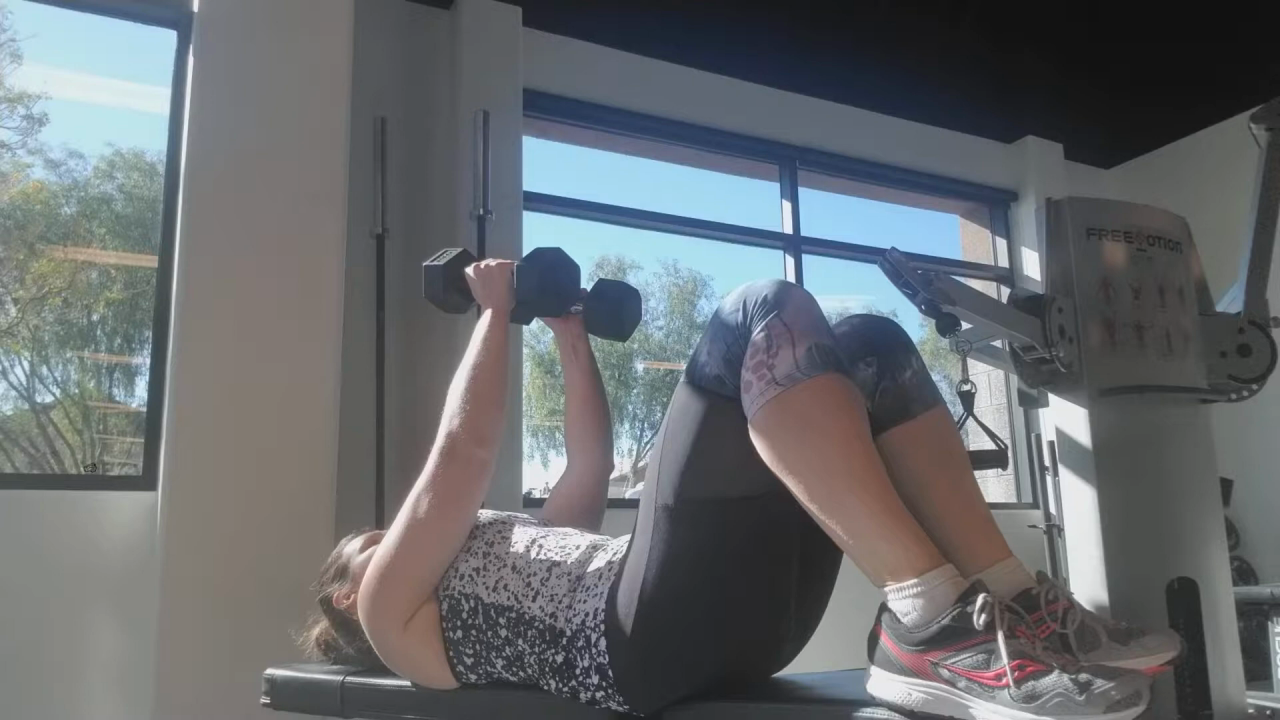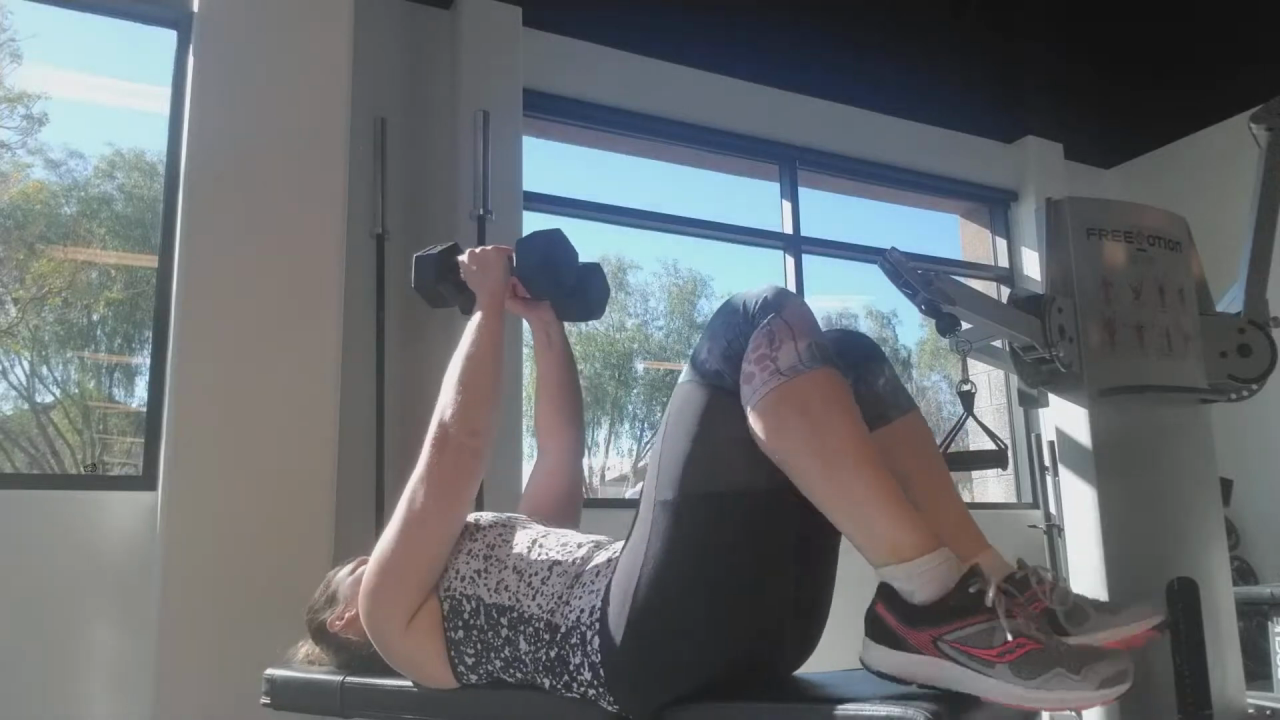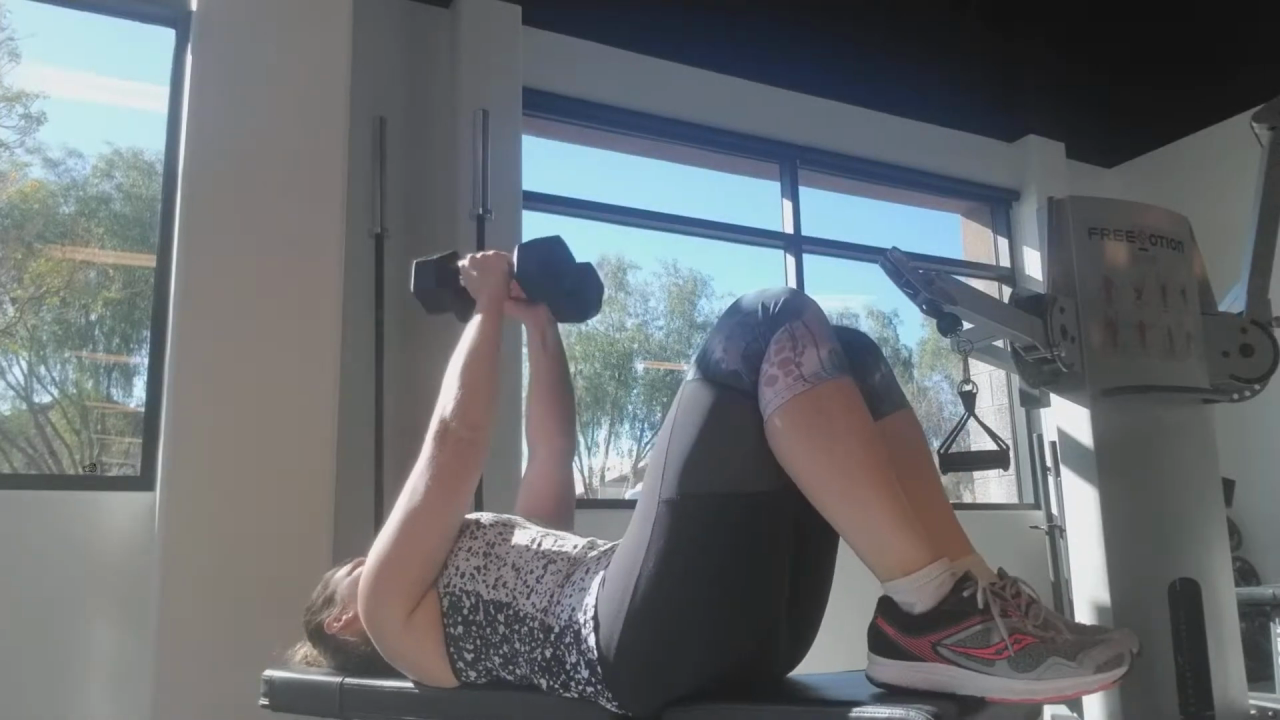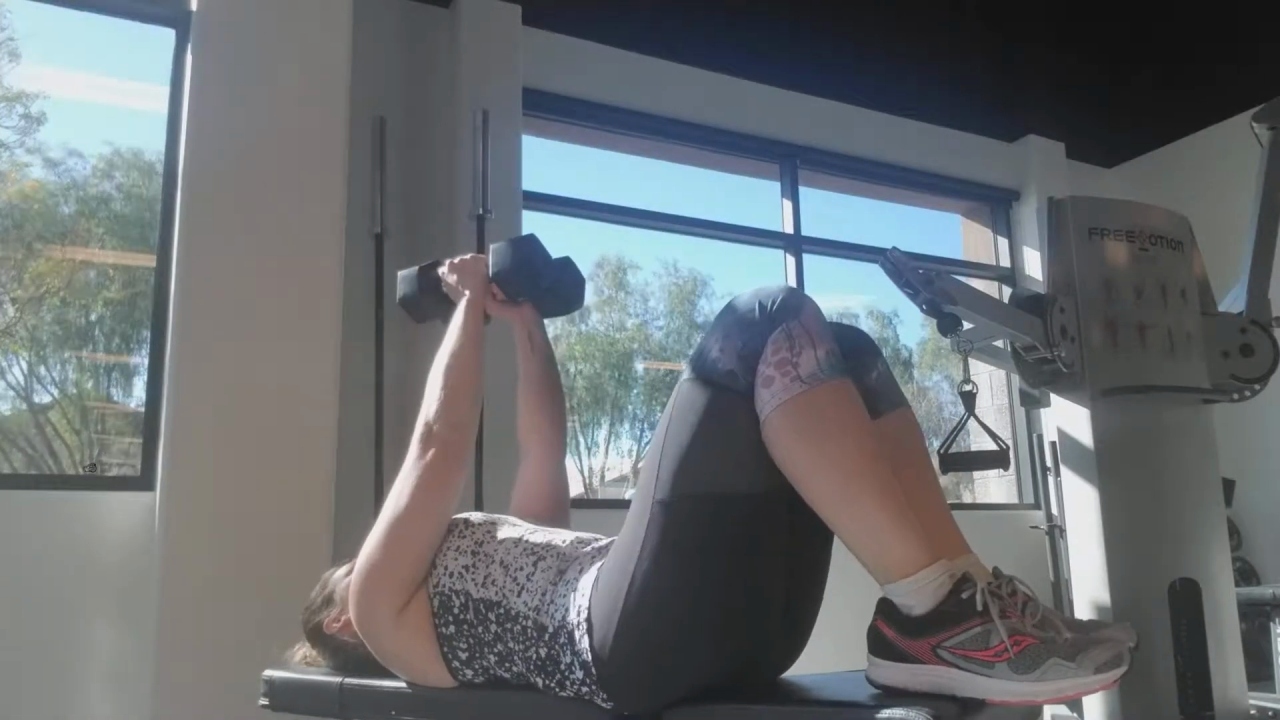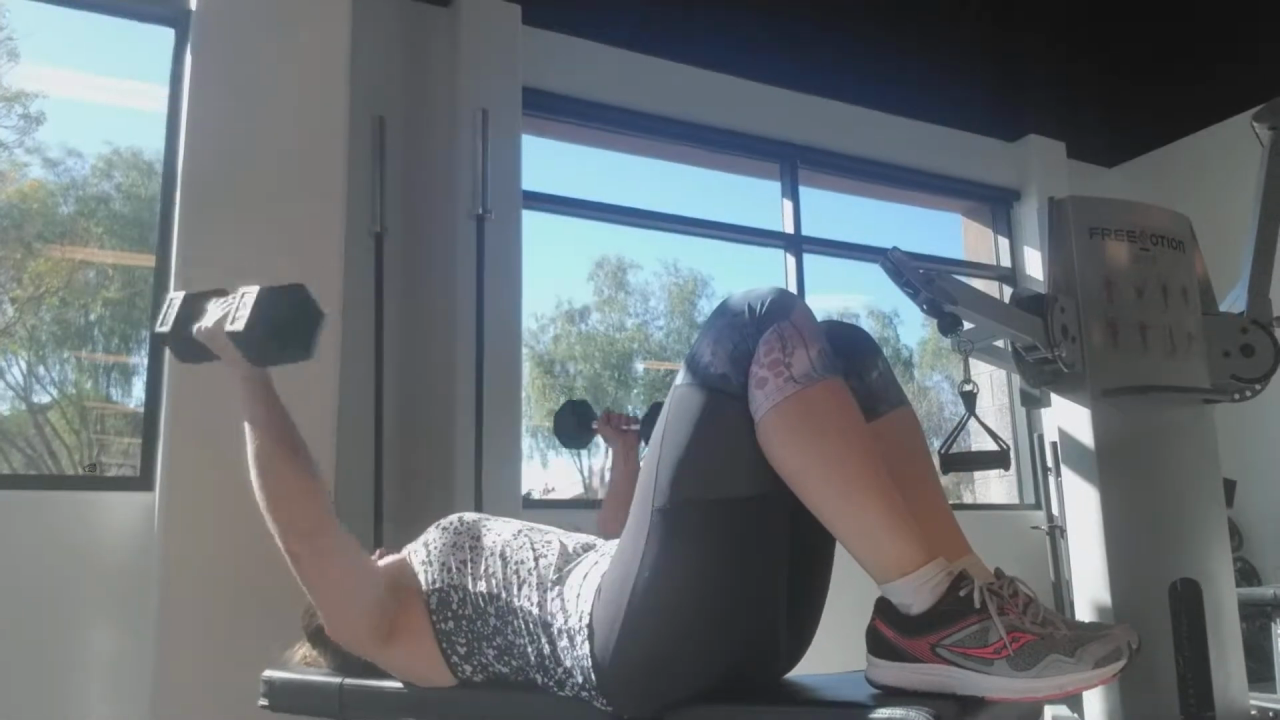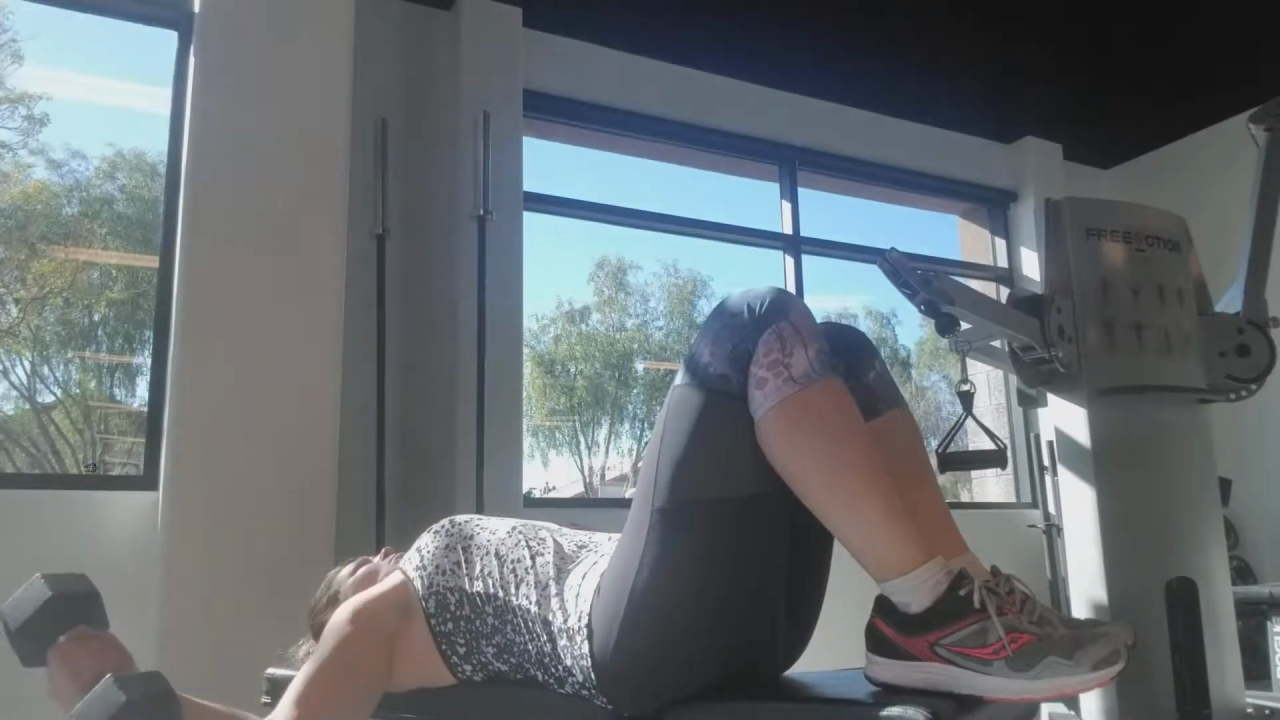
dt=0.7s
person 1, frame 1
left shoulder: (510, 547)
right shoulder: (391, 610)
left elbow: (591, 458)
right elbow: (462, 449)
left wrist: (568, 333)
right wrist: (496, 313)
left hip: (738, 612)
right hip: (657, 640)
left knee: (870, 344)
right knee: (768, 316)
left ankle: (1009, 601)
right ankle: (932, 631)
person 1, frame 2
left shoulder: (506, 548)
right shoulder: (392, 609)
left elbow: (561, 453)
right elbow: (456, 442)
left wrist: (544, 323)
right wrist: (489, 303)
left hip: (749, 621)
right hip: (654, 640)
left knee: (846, 357)
right knee: (764, 321)
left ankle: (998, 594)
right ankle: (928, 611)
person 1, frame 3
left shoulder: (502, 552)
right shoulder: (392, 607)
left elbow: (553, 453)
right elbow: (455, 437)
left wrist: (539, 323)
right wrist: (488, 303)
left hip: (744, 626)
right hip: (646, 642)
left knee: (844, 355)
right knee: (774, 327)
left ankle: (971, 596)
right ankle: (930, 620)
person 1, frame 4
left shoulder: (495, 552)
right shoulder: (381, 606)
left elbow: (543, 450)
right elbow: (438, 442)
left wrist: (524, 321)
right wrist: (470, 304)
left hip: (742, 621)
right hip: (645, 635)
left knee: (841, 352)
right knee: (771, 325)
left ankle: (963, 595)
right ankle: (933, 619)
person 1, frame 5
left shoulder: (478, 564)
right shoulder: (383, 620)
right elbow: (313, 538)
left wrist: (626, 458)
right wrist: (251, 379)
left hip: (730, 625)
right hip: (636, 641)
left knee: (843, 351)
right knee: (761, 325)
left ankle: (957, 597)
right ankle: (931, 624)
person 1, frame 6
left shoulder: (450, 560)
right shoulder: (377, 623)
left hip: (733, 619)
left knee: (838, 351)
right knee: (758, 328)
left ankle: (949, 599)
right ankle: (929, 618)
